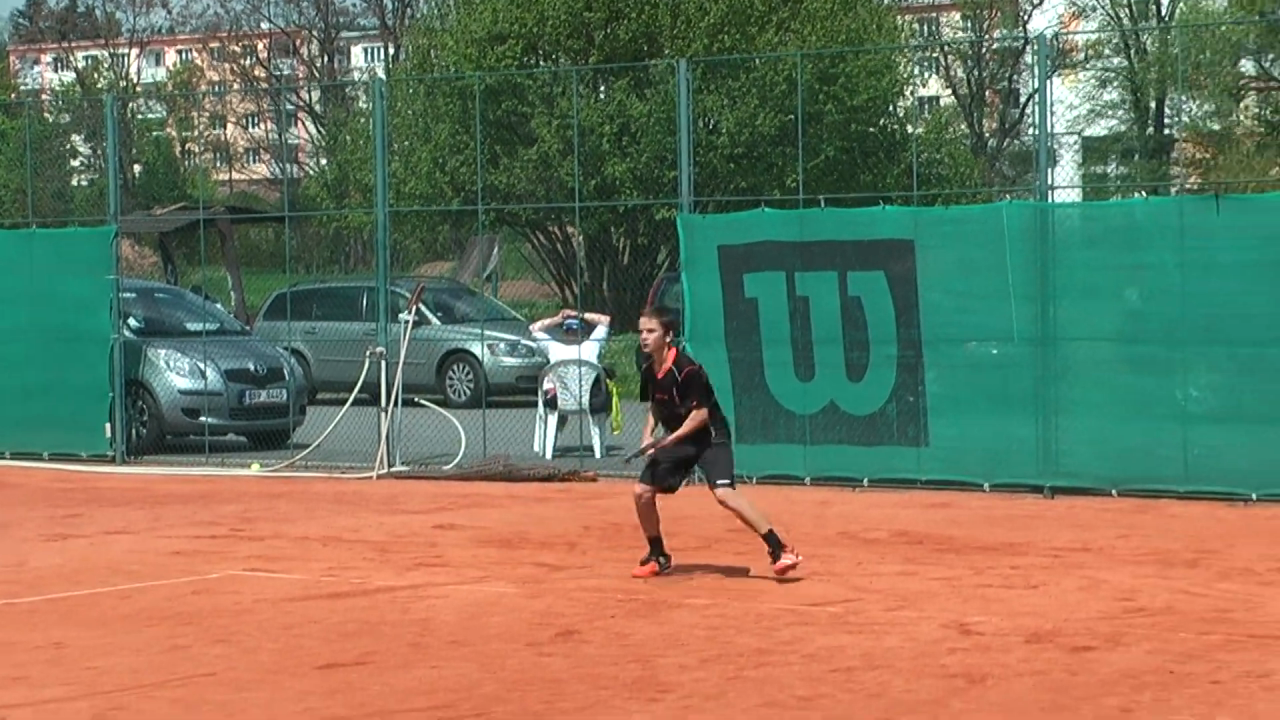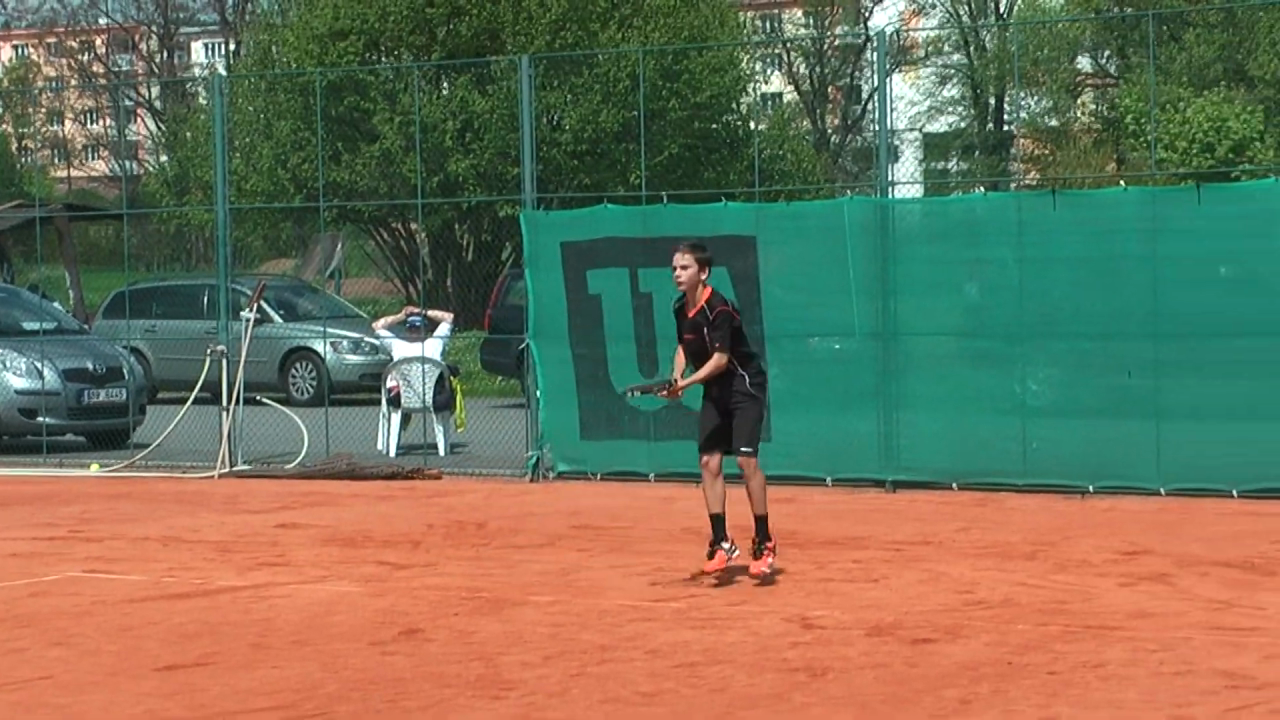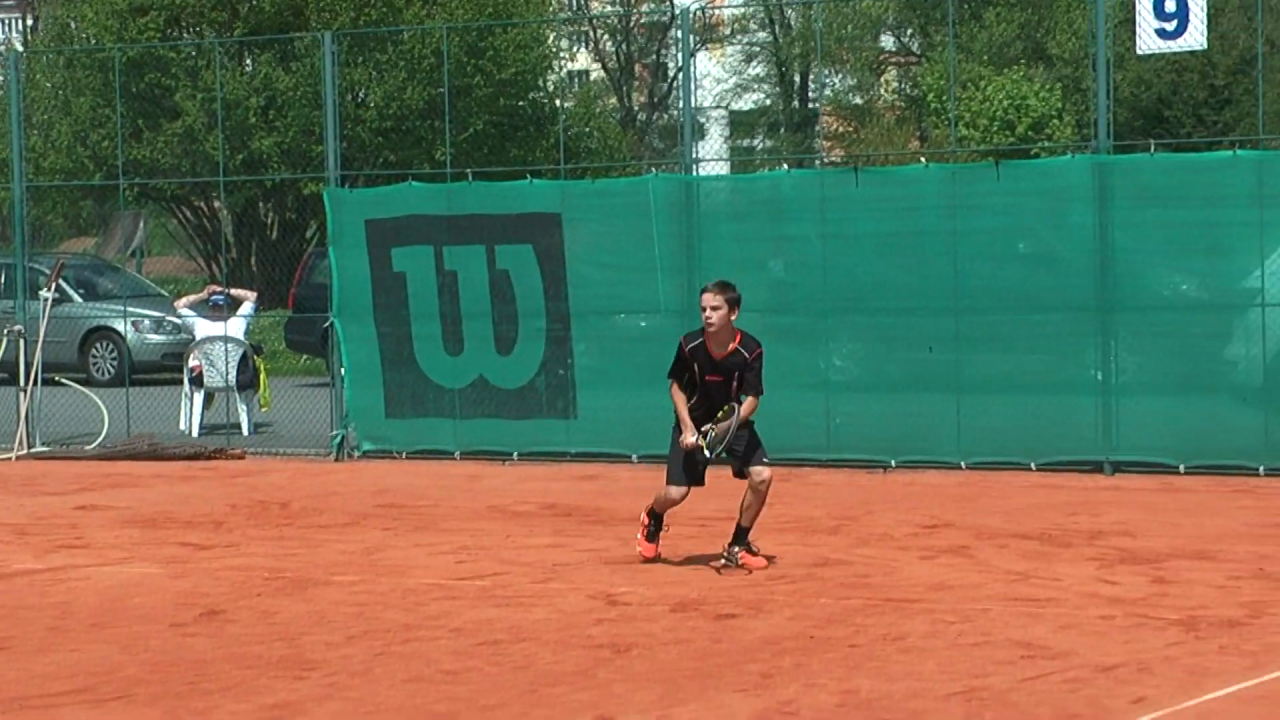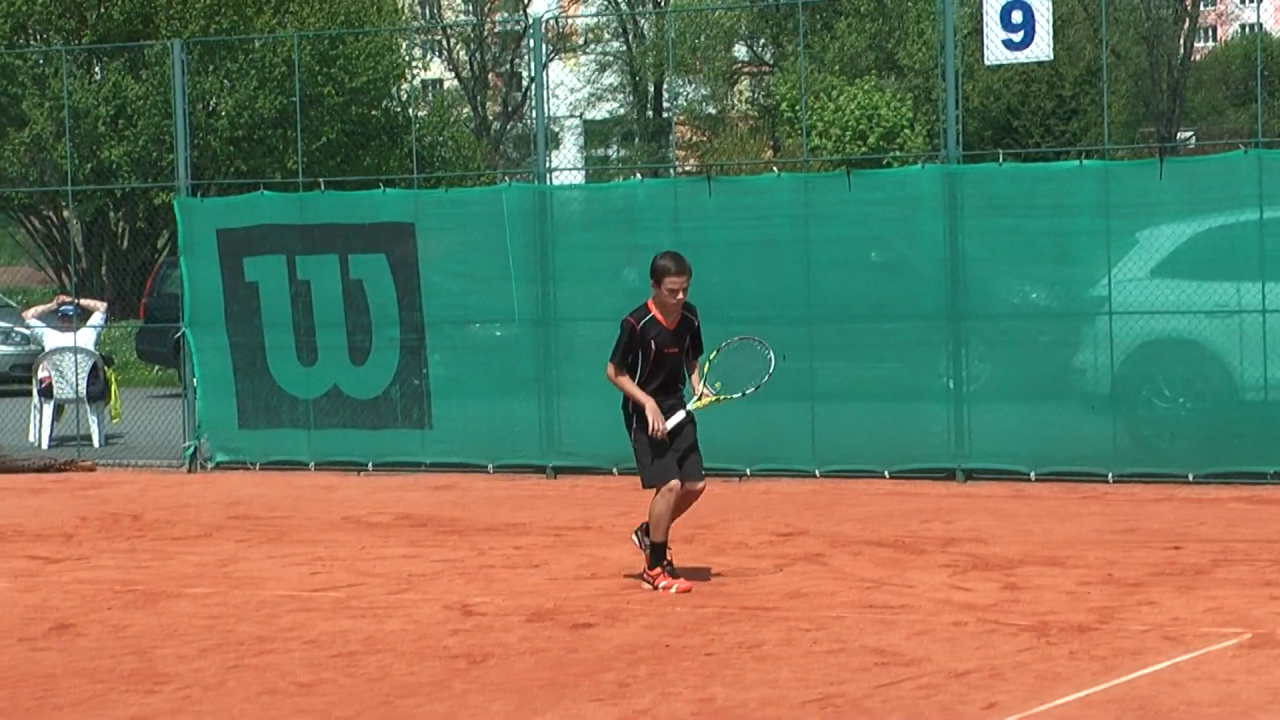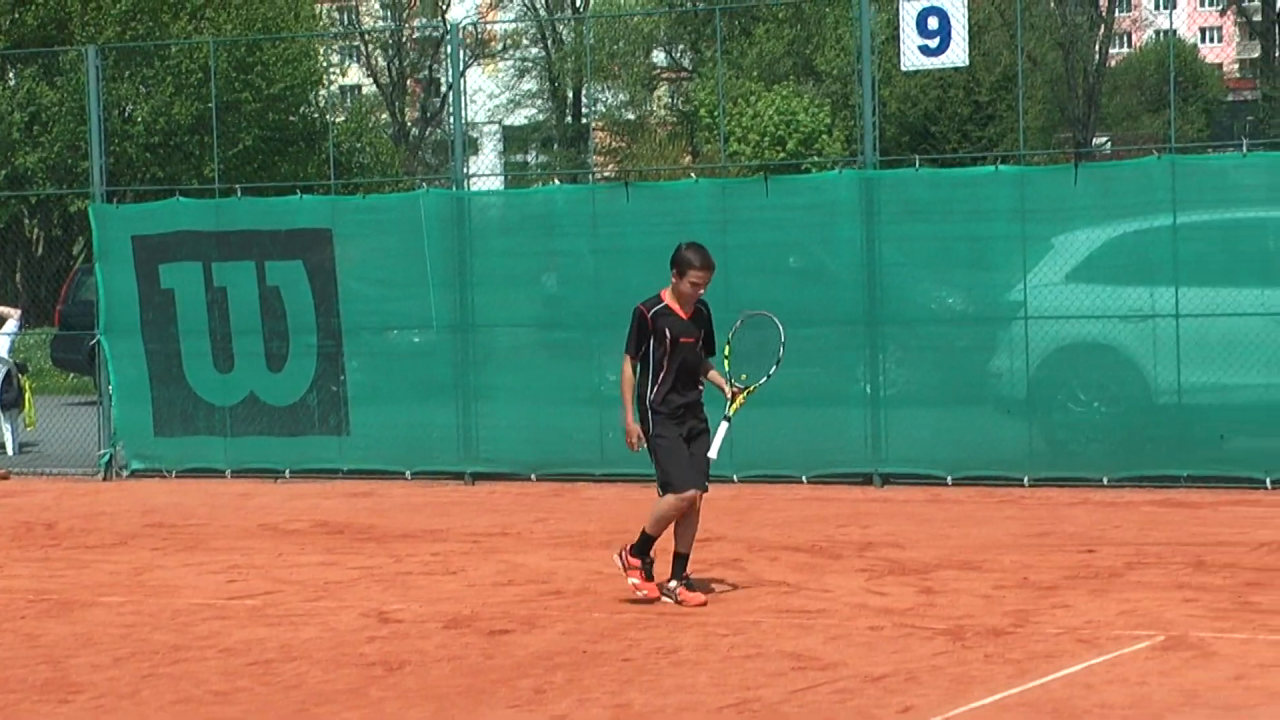
dt=0.5s
person 1, frame 1
left shoulder: (687, 369)
right shoulder: (649, 369)
left elbow: (701, 413)
left wrist: (670, 441)
right wrist: (648, 434)
left hip: (710, 436)
right hip: (678, 438)
left knee: (724, 495)
right knee: (641, 492)
left ankle: (780, 550)
right ankle: (658, 556)
person 1, frame 2
left shoulder: (719, 309)
right shoulder: (680, 307)
left elbow: (722, 357)
right elbow: (683, 346)
left wrist: (684, 384)
right wrist: (676, 376)
left hip: (743, 386)
right hip: (714, 391)
left knee: (747, 458)
right knee: (710, 464)
left ankle: (764, 542)
right ankle: (721, 542)
person 1, frame 3
left shoulder: (750, 350)
right shoulder: (688, 345)
left elbow: (752, 399)
right elbow: (676, 386)
right wrist: (687, 427)
left hip: (735, 420)
right hip: (694, 420)
left knee: (761, 476)
right knee: (675, 493)
left ankle: (738, 545)
right ankle: (652, 520)
person 1, frame 4
left shoulder: (689, 316)
right shoulder: (637, 323)
right elbow: (614, 372)
left wrist: (696, 383)
right wrist: (648, 405)
left hip: (676, 412)
right hip: (646, 415)
left knee: (695, 485)
right knee: (669, 486)
left ankle: (648, 532)
right ankle: (654, 565)
person 1, frame 5
left shoulder: (702, 312)
right shoulder: (649, 312)
right elbow: (630, 363)
left wrist: (723, 384)
right wrist: (629, 416)
left hip: (693, 415)
right hip: (659, 416)
left knee: (696, 497)
right knee: (683, 494)
left ankle: (677, 579)
right ankle: (636, 555)
